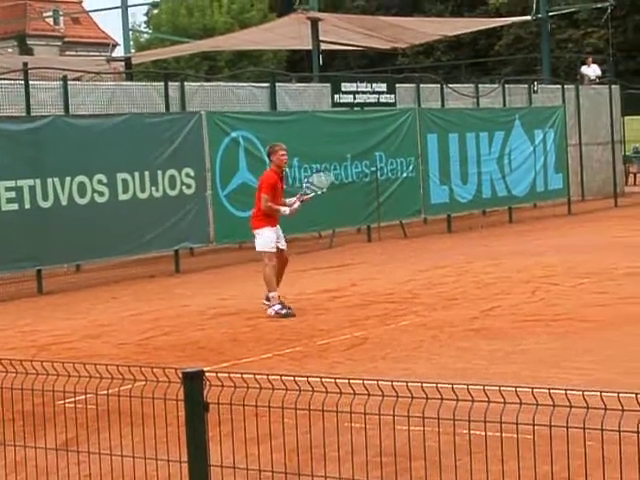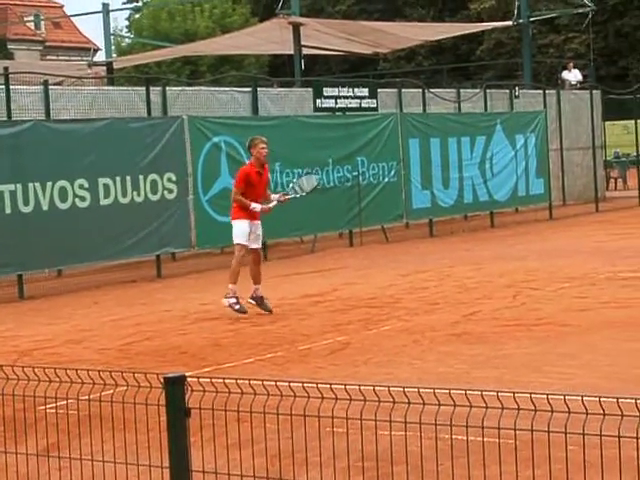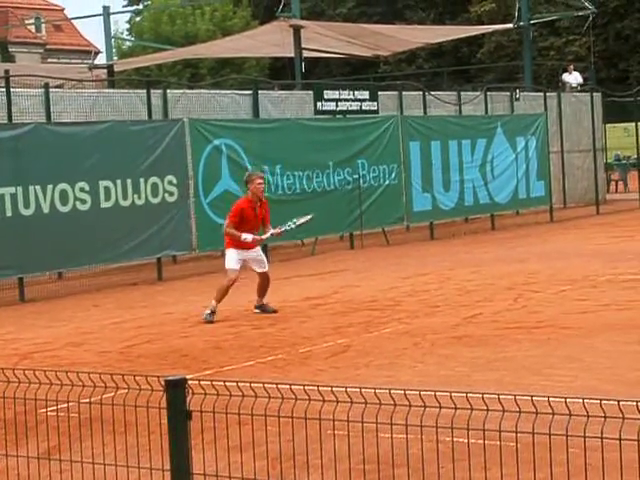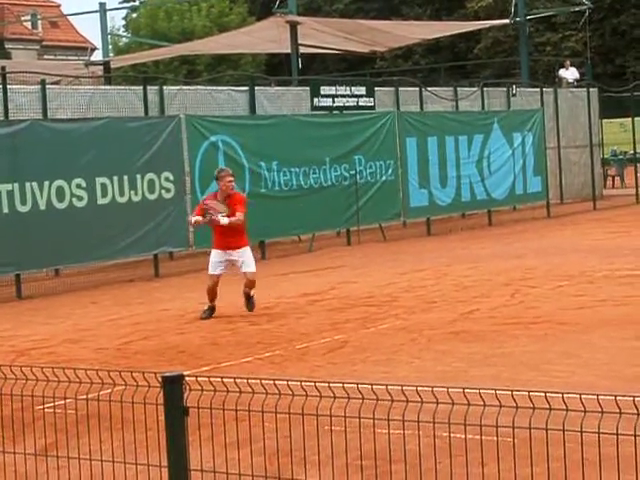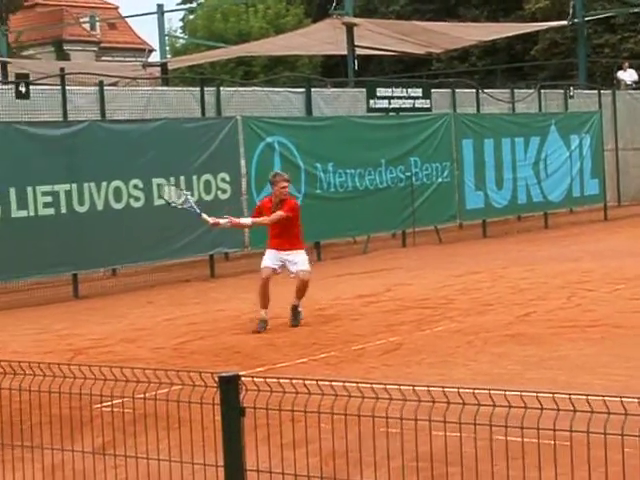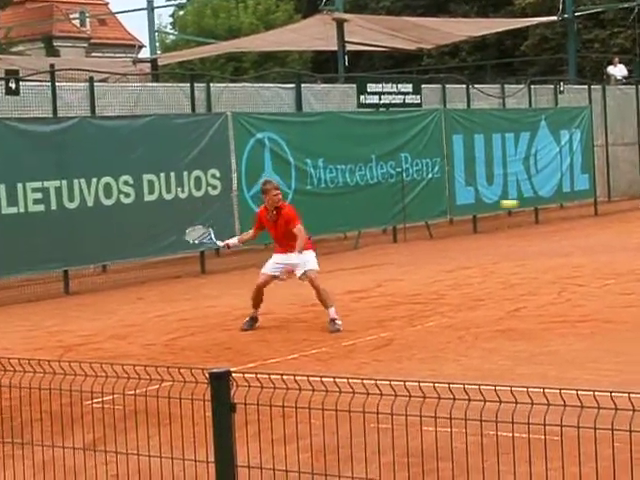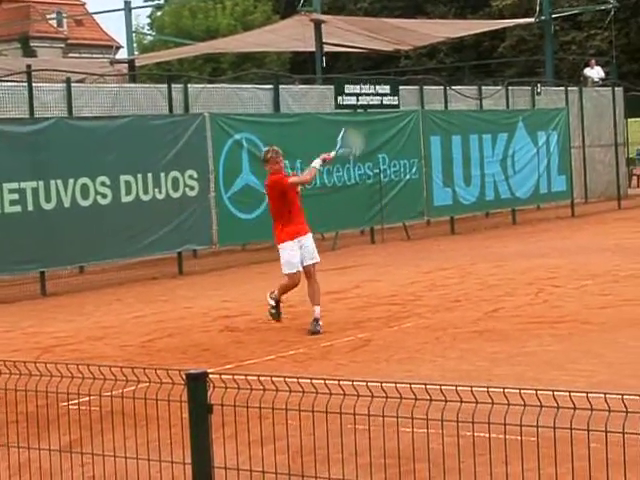
dt=0.3s
person 1, frame 1
left shoulder: (280, 176)
right shoulder: (268, 178)
right elbow: (264, 206)
left wrist: (294, 200)
right wrist: (286, 210)
left hip: (273, 224)
right hip: (262, 224)
left knee: (283, 257)
right knee: (269, 260)
left ankle: (272, 295)
right ankle: (273, 304)
person 1, frame 2
left shoulder: (265, 169)
right shoulder: (245, 171)
right elbow: (235, 197)
left wrist: (275, 197)
right wrist: (256, 206)
left hip: (255, 218)
right hip: (241, 216)
left knee: (256, 255)
right knee: (240, 252)
left ankle: (257, 295)
right ankle: (231, 296)
person 1, frame 3
left shoulder: (264, 203)
right shoulder: (239, 206)
left elbow: (266, 226)
right elbow: (228, 230)
left wrist: (272, 231)
right wrist: (247, 237)
left hip: (252, 247)
right hip: (235, 247)
left knee: (265, 276)
right knee: (232, 278)
left ankle: (260, 304)
right ankle: (212, 309)
person 1, frame 4
left shoulder: (239, 198)
right shoulder: (207, 201)
left elbow: (239, 220)
right elbow: (192, 220)
left wrist: (223, 220)
right wrist: (196, 219)
left hip: (241, 247)
right hip: (219, 249)
left knee: (251, 279)
right knee: (212, 283)
left ankle: (247, 292)
right ankle: (211, 306)
person 1, frame 5
left shoulder: (292, 204)
right shoulder: (264, 203)
left elbow: (269, 220)
right elbow: (246, 222)
left wrist: (245, 221)
right wrist: (223, 222)
left hip: (294, 249)
right hip: (274, 250)
left knee: (304, 279)
right knee: (265, 277)
left ankle: (295, 305)
right ankle: (263, 318)
person 1, frame 6
left shoulder: (288, 210)
right shoulder: (261, 214)
left elbow: (302, 236)
right elbow: (253, 233)
left wrist: (297, 254)
right wrist: (234, 241)
left hip: (302, 251)
right hip: (281, 254)
left knee: (314, 280)
right knee: (260, 283)
left ankle: (334, 318)
right ankle: (254, 316)
person 1, frame 7
left shoulder: (283, 178)
right shoulder: (273, 182)
right elbow: (306, 180)
right wrist: (318, 161)
left hip: (303, 234)
right hip: (286, 238)
left knee: (311, 274)
right knee: (293, 280)
left ankle: (316, 318)
right ankle: (274, 296)
